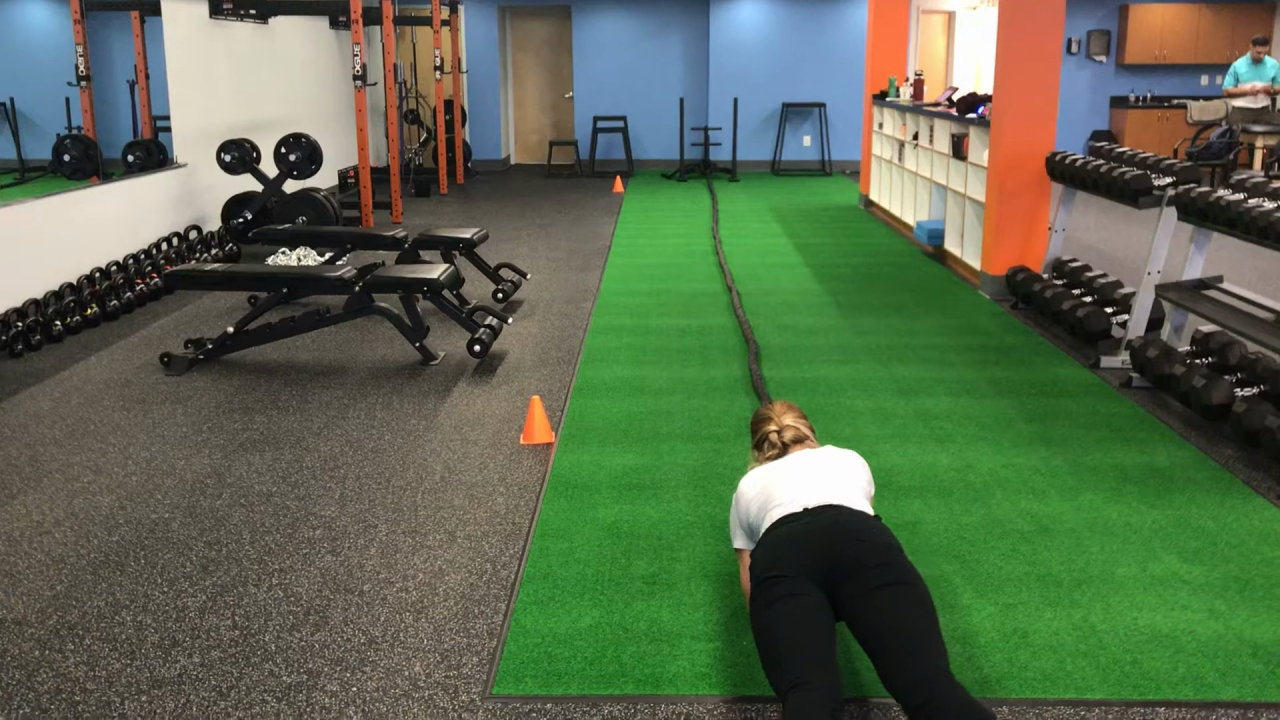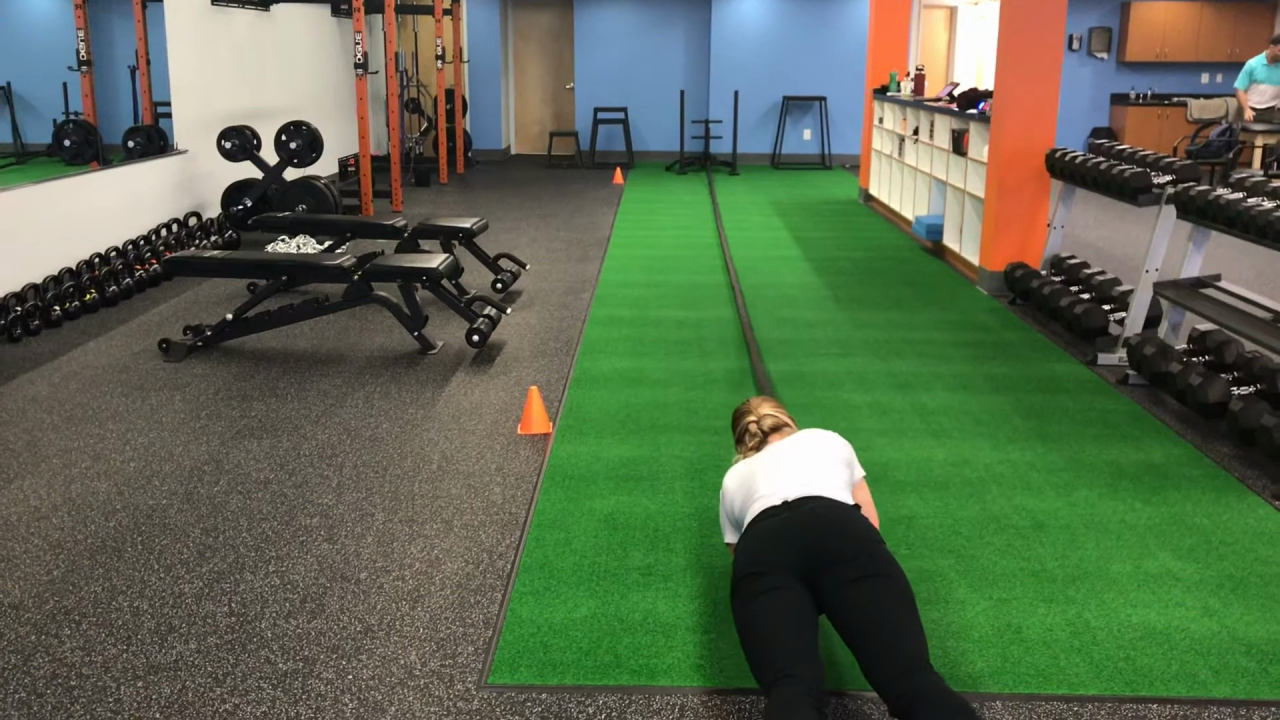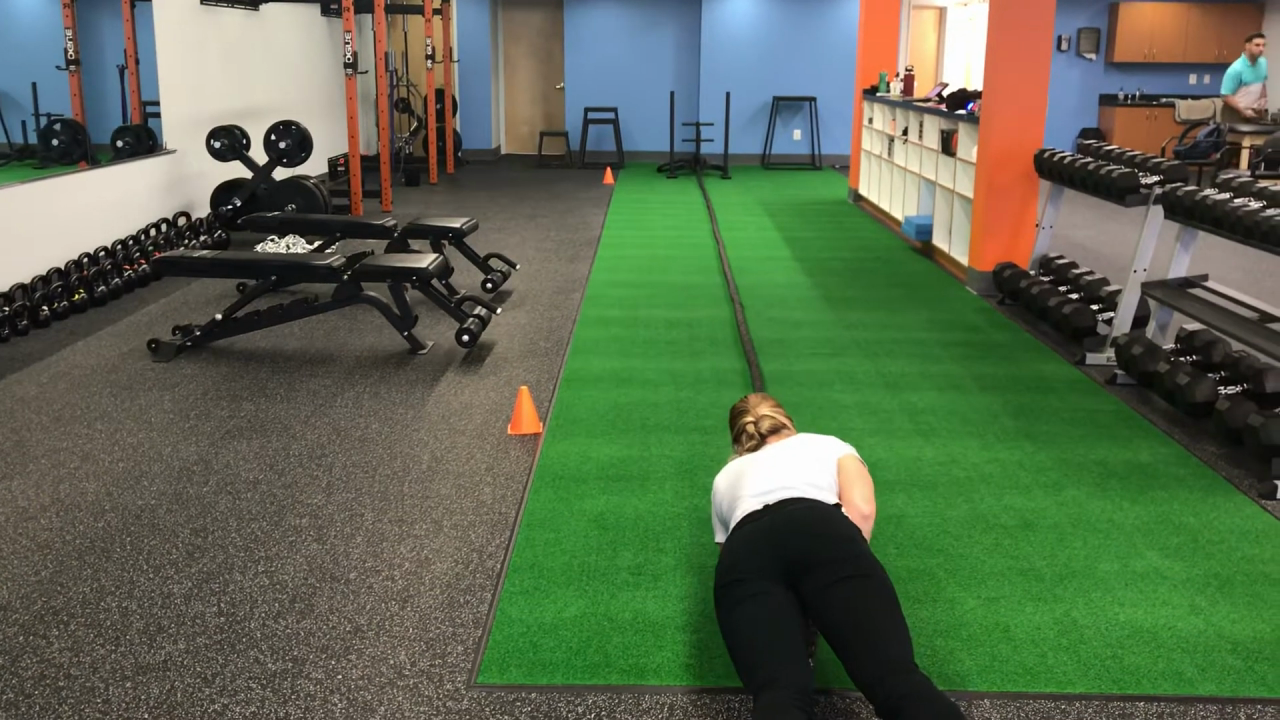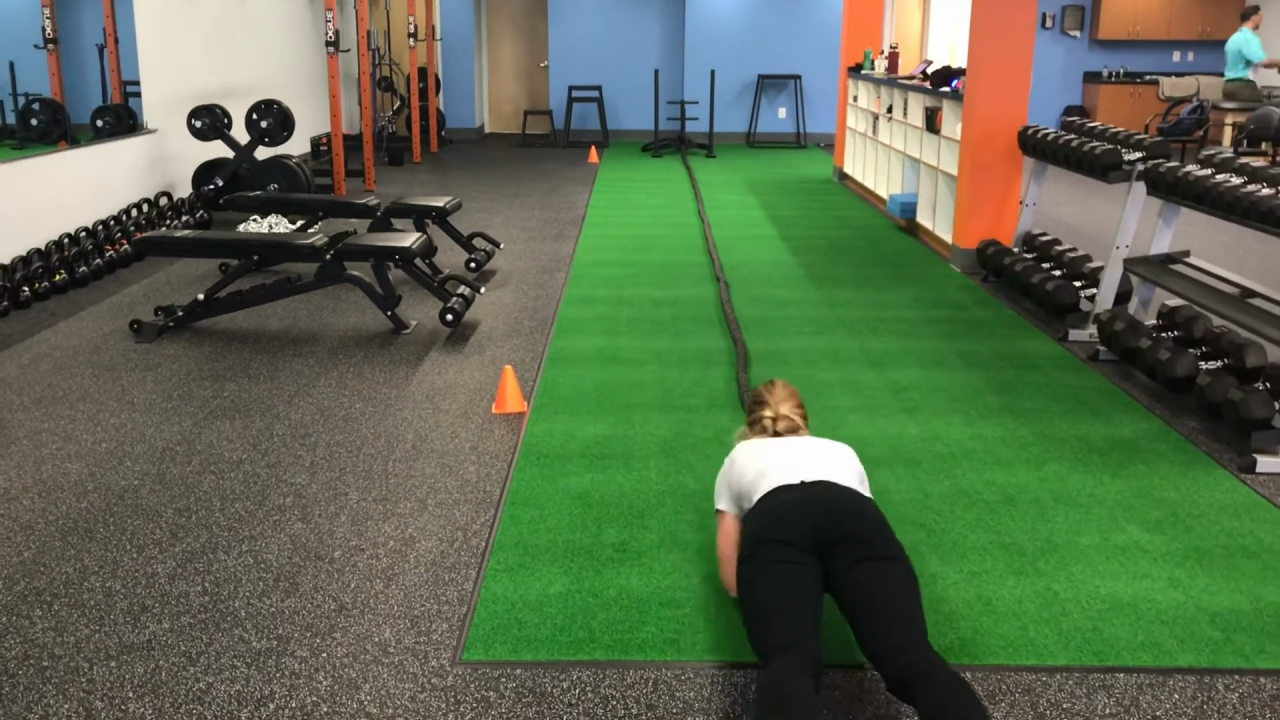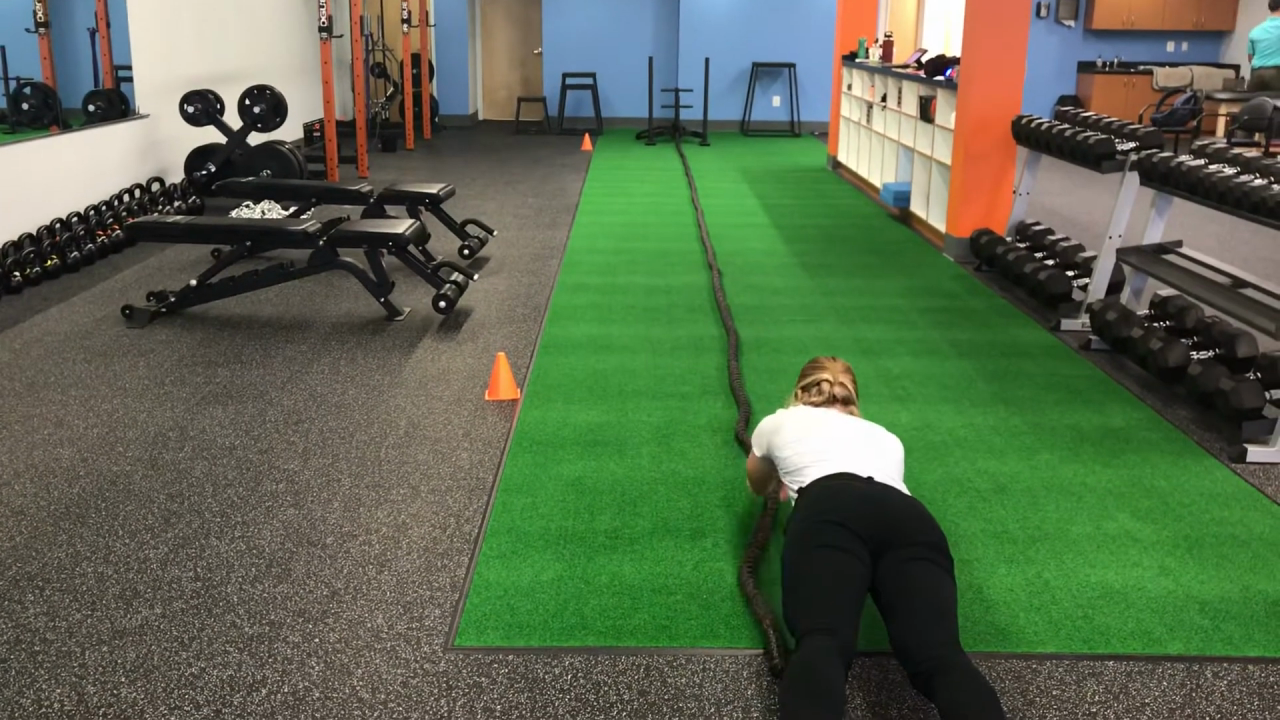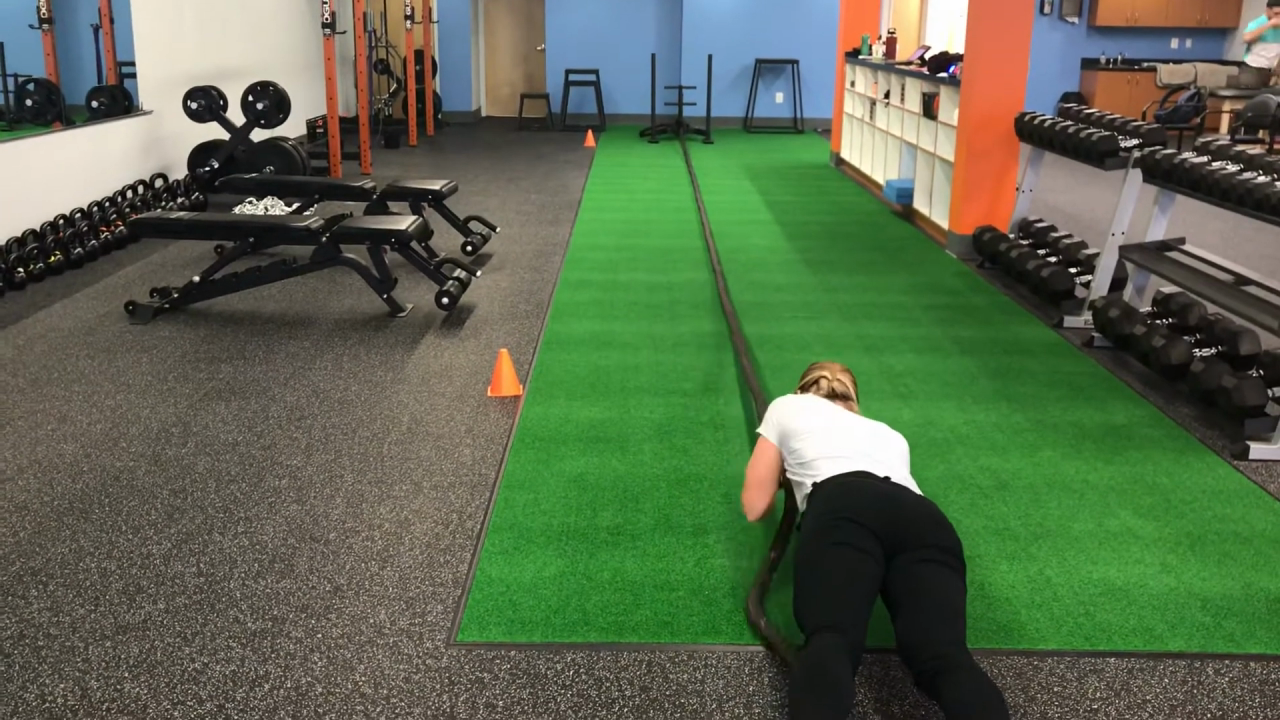
dt=0.7s
person 1, frame 1
left shoulder: (748, 485)
right shoulder: (848, 458)
left elbow: (751, 585)
left hip: (781, 559)
right hip: (862, 543)
right knee: (931, 684)
person 1, frame 2
left shoulder: (733, 478)
right shoulder: (827, 439)
right elbow: (869, 526)
left hip: (763, 551)
right hip: (842, 533)
left knee: (793, 692)
right knee: (912, 678)
person 1, frame 3
left shoulder: (725, 477)
right shoulder: (830, 445)
right elbow: (861, 507)
right wrist: (830, 606)
left hip: (746, 555)
right hip: (824, 536)
right knee: (897, 679)
person 1, frame 4
left shoulder: (738, 458)
right shoulder: (841, 450)
left elbow: (732, 579)
left hip: (778, 525)
right hip: (857, 519)
left knee: (790, 664)
right knee: (911, 657)
person 1, frame 5
left shoulder: (778, 423)
right shoulder: (886, 437)
left elbow: (758, 485)
left hip: (830, 516)
right hip: (911, 522)
left knee: (821, 646)
right knee: (938, 654)
person 1, frame 6
left shoulder: (788, 407)
right shoulder: (890, 434)
left elbow: (755, 507)
left wrist: (783, 461)
left hip: (842, 512)
right hip: (924, 521)
left knee: (830, 642)
right knee: (944, 656)
